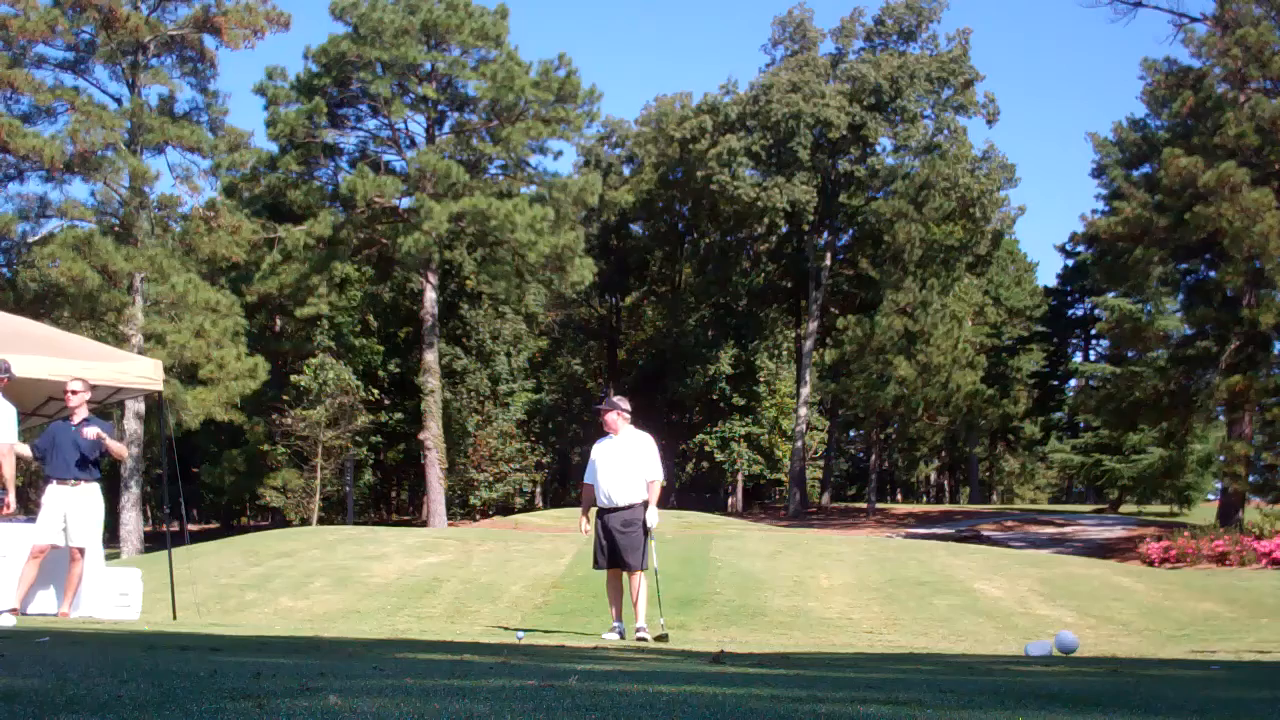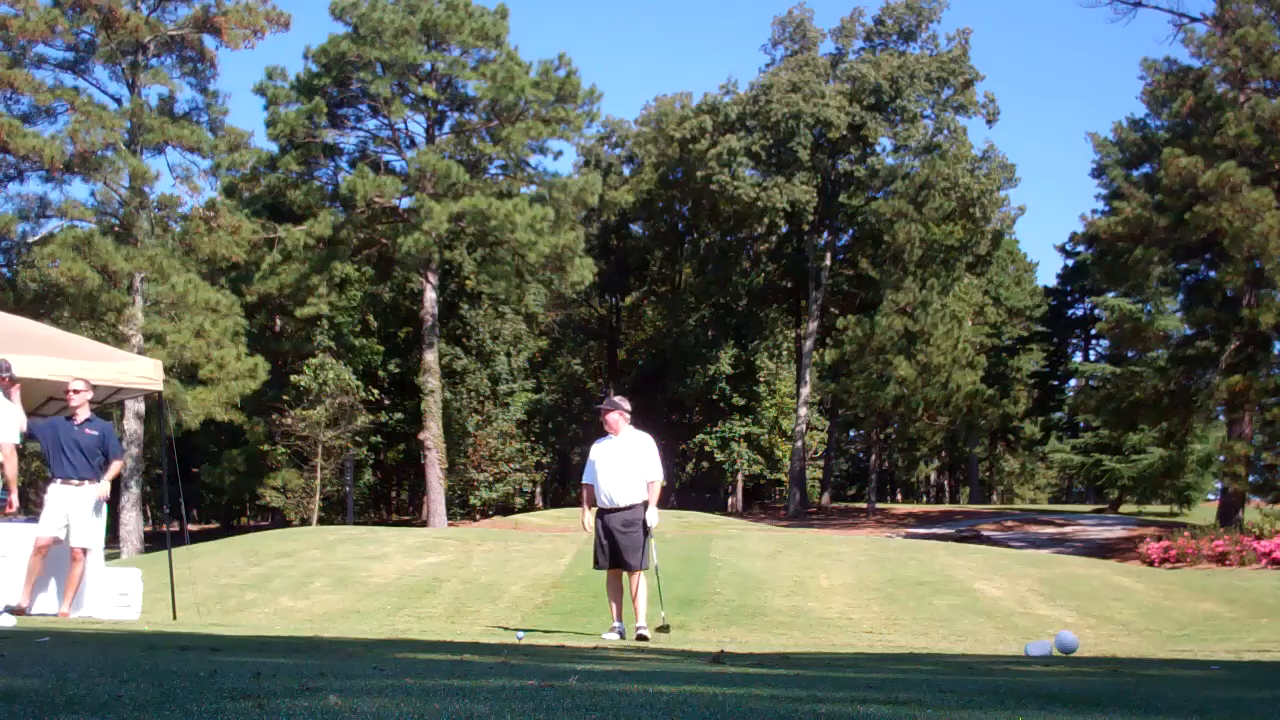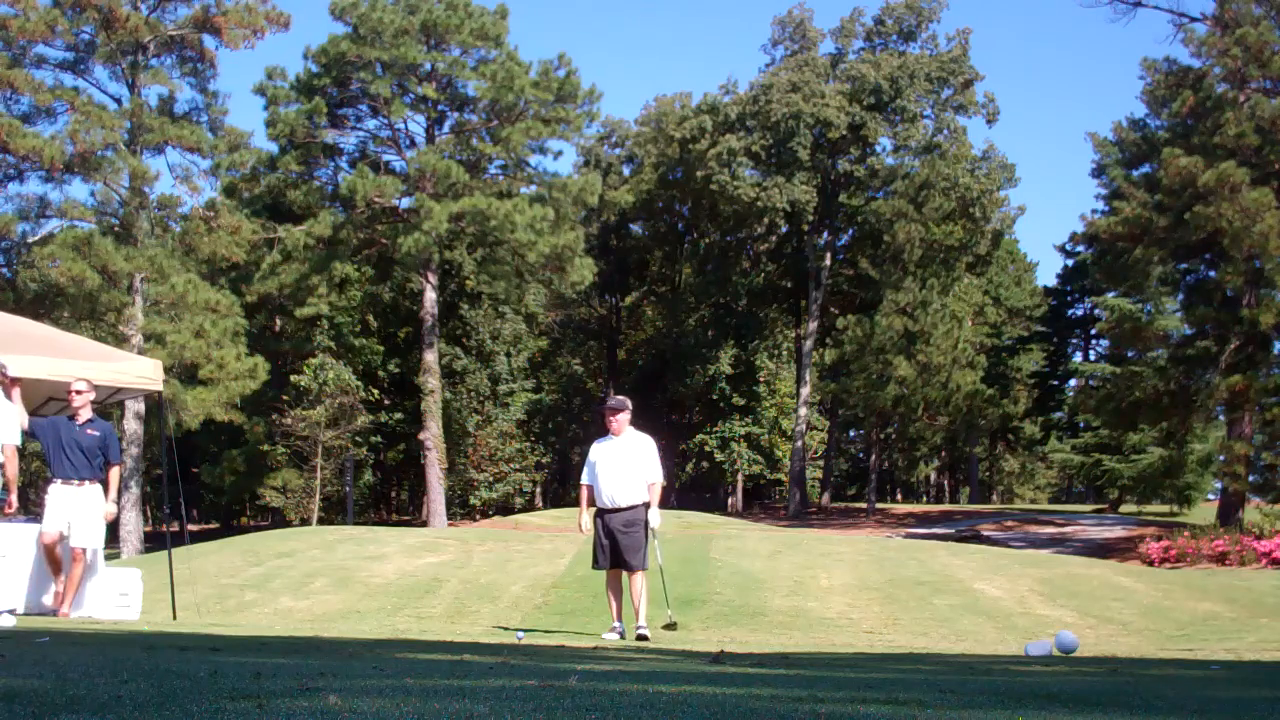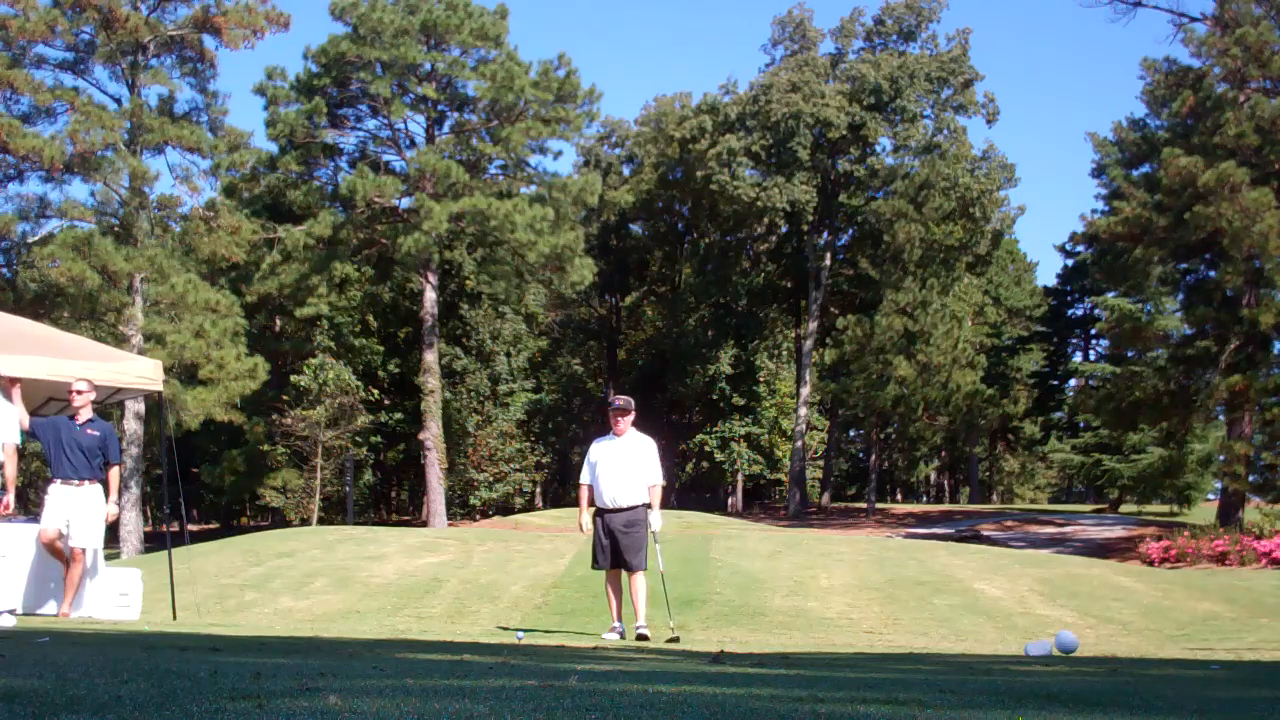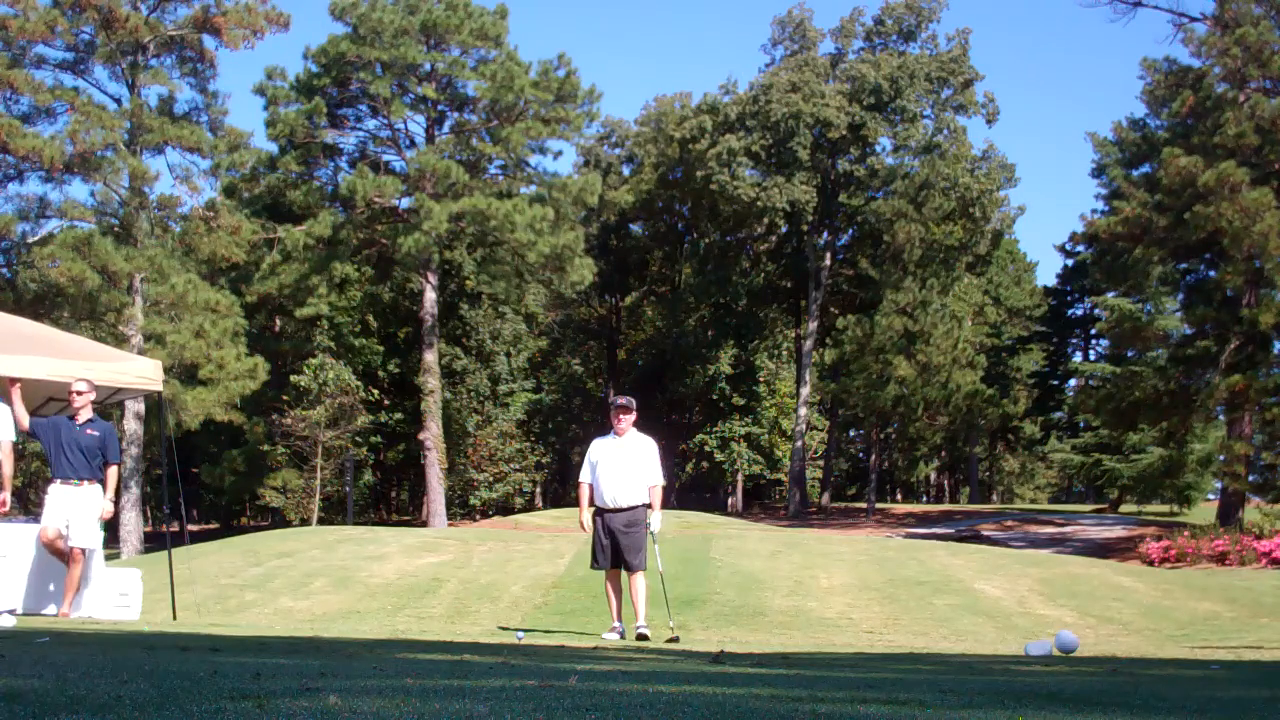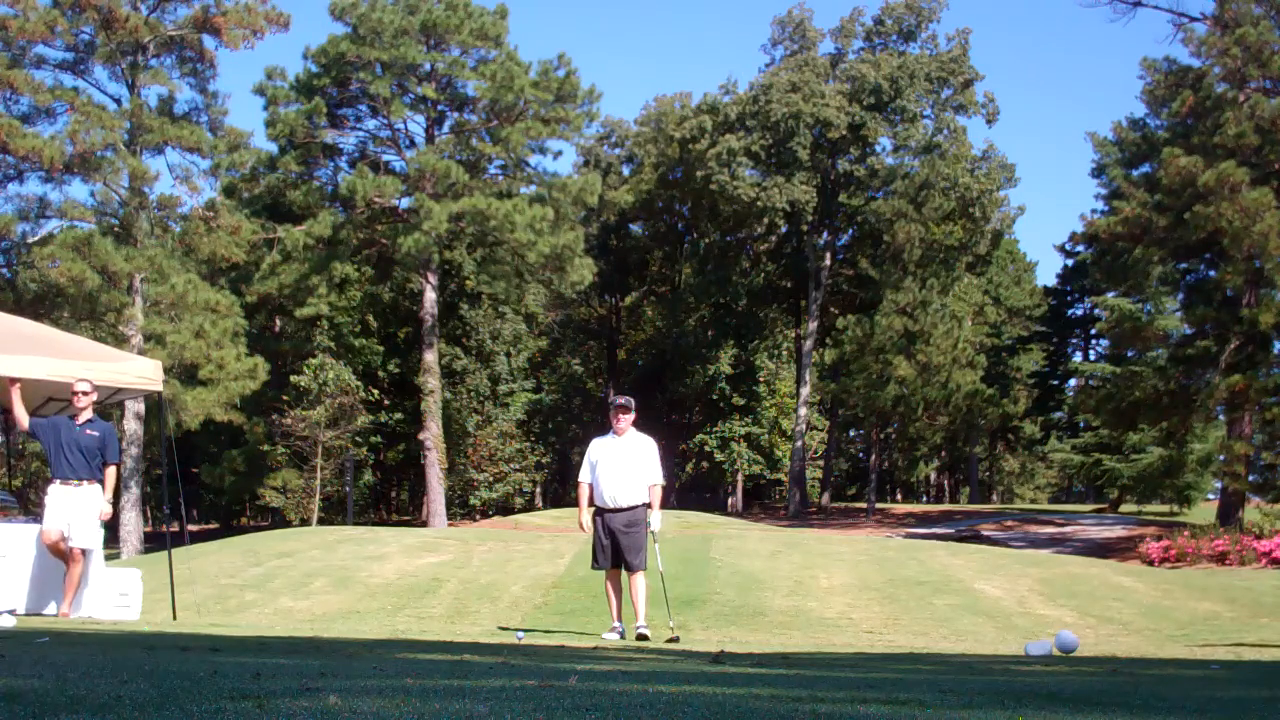
dt=0.3s
person 1, frame 1
left shoulder: (643, 441)
right shoulder: (600, 445)
left elbow: (655, 477)
right elbow: (589, 483)
left wrist: (652, 507)
right wrist: (584, 513)
left hip: (633, 513)
right hip: (604, 514)
left knee: (635, 570)
right knee: (612, 571)
left ankle: (640, 625)
right ankle: (617, 625)
person 1, frame 2
left shoulder: (642, 441)
right shoulder: (598, 445)
left elbow: (654, 478)
right elbow: (588, 482)
left wrist: (652, 507)
right wrist: (586, 510)
left hip: (633, 513)
right hip: (604, 515)
left knee: (635, 570)
right knee: (612, 571)
left ankle: (641, 624)
right ankle: (617, 625)
person 1, frame 3
left shoulder: (644, 442)
right shoulder: (598, 446)
left elbow: (655, 479)
right elbow: (587, 482)
left wrist: (654, 508)
right wrist: (584, 512)
left hip: (633, 513)
right hip: (604, 515)
left knee: (636, 570)
right knee: (612, 571)
left ankle: (641, 624)
right ankle: (617, 625)
person 1, frame 4
left shoulder: (645, 444)
right shoulder: (598, 445)
left elbow: (655, 481)
right elbow: (586, 482)
left wrist: (656, 510)
right wrist: (584, 512)
left hip: (633, 514)
right hip: (603, 515)
left knee: (636, 570)
right knee: (611, 571)
left ankle: (641, 624)
right ankle: (617, 625)
person 1, frame 5
left shoulder: (646, 444)
right shoulder: (598, 444)
left elbow: (655, 482)
right elbow: (586, 481)
left wrist: (656, 512)
right wrist: (584, 511)
left hip: (633, 514)
right hip: (603, 515)
left knee: (635, 570)
right knee: (611, 571)
left ankle: (641, 624)
right ankle: (617, 625)
person 1, frame 6
left shoulder: (646, 443)
right shoulder: (597, 444)
left elbow: (655, 481)
right elbow: (585, 481)
left wrist: (656, 511)
right wrist: (583, 511)
left hip: (633, 514)
right hip: (603, 515)
left knee: (636, 570)
right knee: (611, 571)
left ankle: (641, 623)
right ankle: (617, 625)
person 2, frame 1
left shoulder: (100, 426)
right shoulder: (55, 428)
left elbow: (122, 453)
right elbow: (33, 451)
left wrist: (102, 437)
left hip: (85, 493)
right hip: (55, 492)
left knee: (76, 553)
right knee: (38, 549)
left ankle: (65, 609)
right ankle: (15, 604)
person 2, frame 2
left shoulder: (103, 428)
right shoulder: (55, 425)
left elbow: (118, 461)
right elbow: (22, 425)
left wrist: (106, 480)
left hip: (87, 493)
right hip: (58, 491)
left knee: (78, 553)
right knee: (41, 543)
left ankle: (65, 609)
right ankle: (24, 600)
person 2, frame 3
left shoulder: (104, 429)
right shoulder: (56, 424)
left elbow: (114, 466)
right elbow: (24, 423)
left wrist: (111, 499)
right wrist: (15, 390)
left hip: (88, 493)
right hip: (59, 491)
left knee: (78, 552)
right knee: (48, 539)
left ankle: (66, 608)
right ankle: (59, 581)
person 2, frame 4
left shoulder: (105, 429)
right shoulder: (56, 424)
left elbow: (113, 467)
right elbow: (24, 423)
left wrist: (113, 500)
right wrist: (15, 390)
left hip: (88, 493)
right hip: (59, 491)
left knee: (78, 552)
right knee: (47, 537)
left ankle: (65, 608)
right ankle: (65, 563)
person 2, frame 5
left shoulder: (104, 429)
right shoulder: (56, 424)
left elbow: (112, 466)
right elbow: (24, 423)
left wrist: (109, 499)
right wrist: (15, 391)
left hip: (88, 493)
right hip: (59, 491)
left knee: (78, 552)
right knee: (48, 537)
left ankle: (65, 608)
right ankle: (68, 563)
person 2, frame 6
left shoulder: (105, 429)
right shoulder: (56, 424)
left elbow: (111, 467)
right elbow: (24, 424)
left wrist: (107, 500)
right wrist: (15, 391)
left hip: (88, 493)
right hip: (59, 491)
left knee: (77, 552)
right knee: (50, 538)
left ankle: (65, 608)
right ankle: (69, 565)
